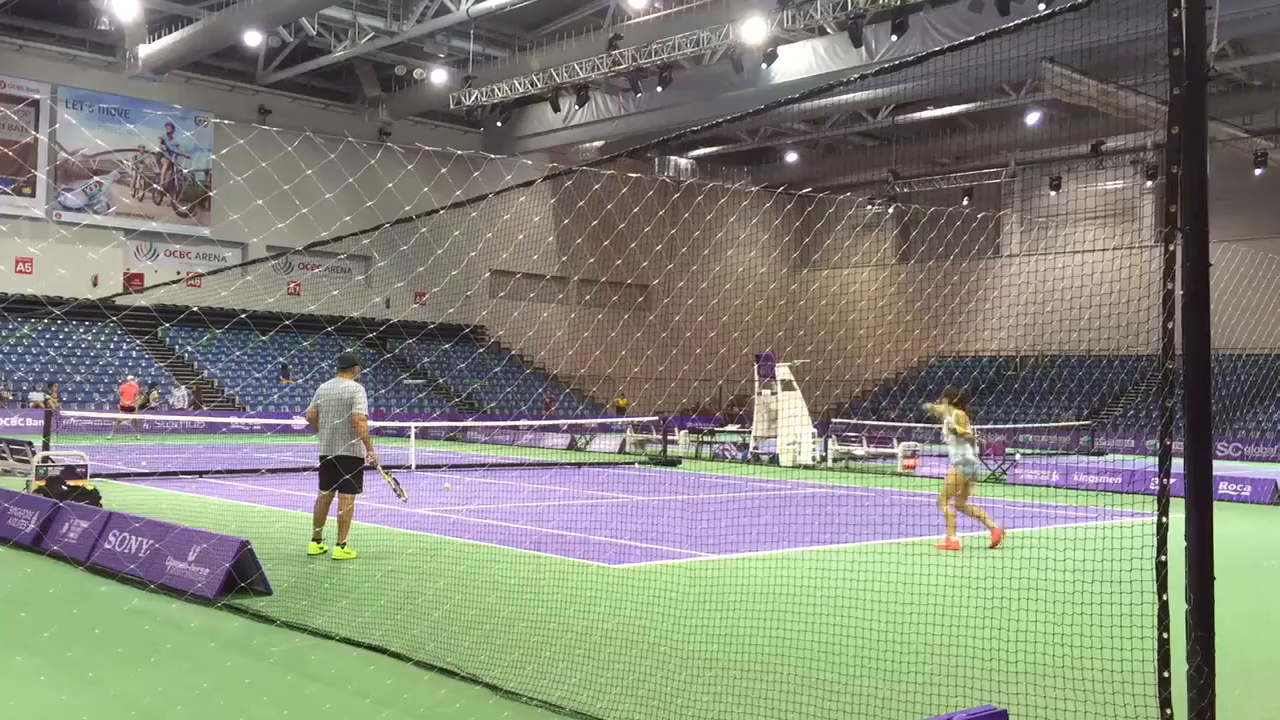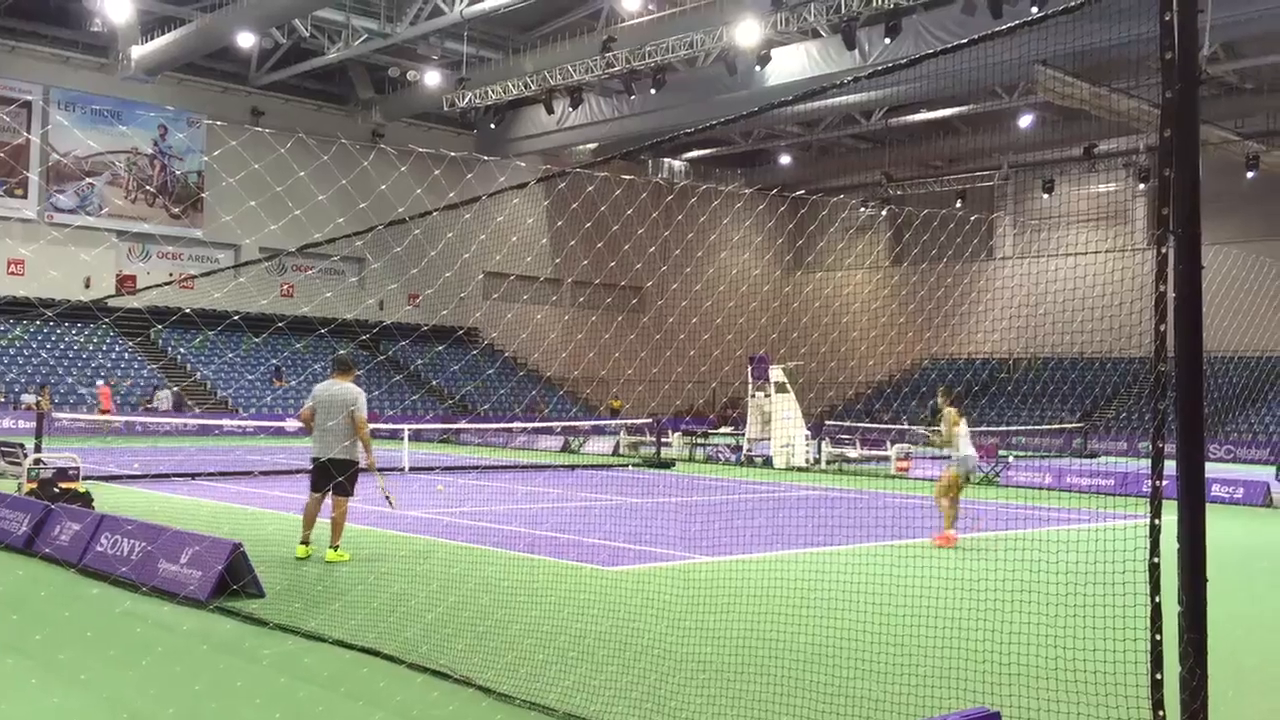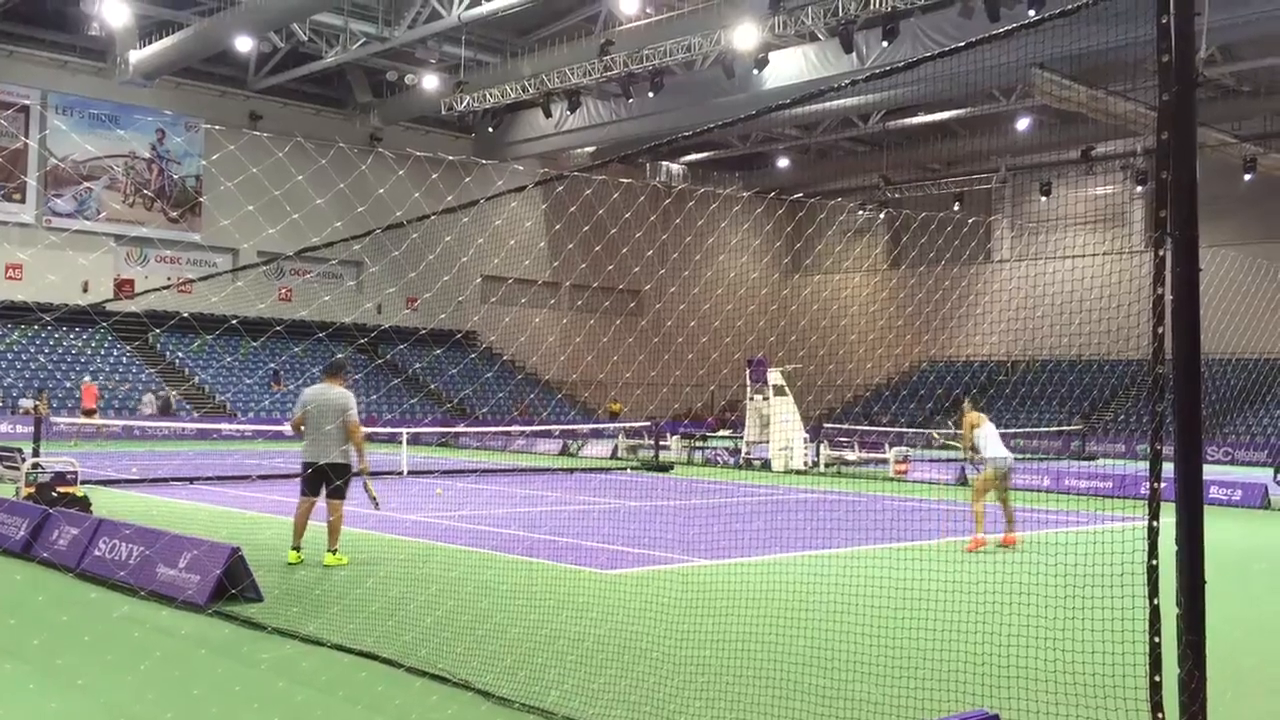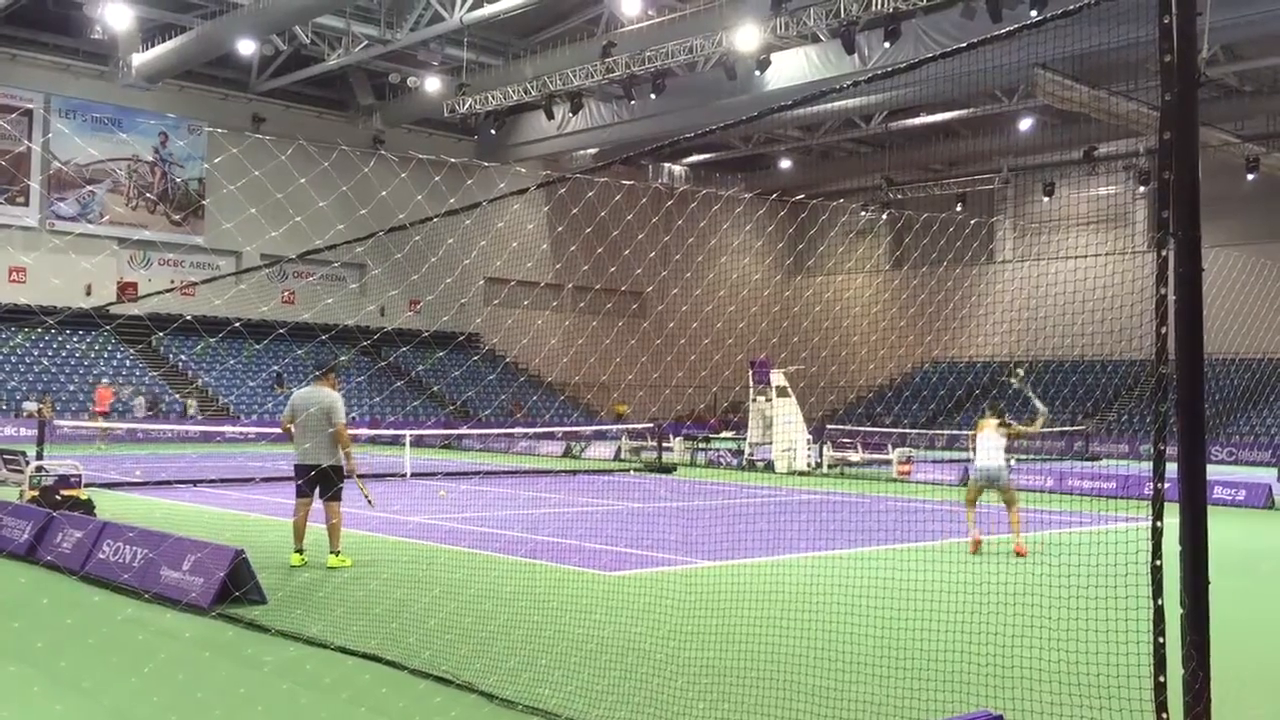
dt=0.5s
person 1, frame 1
left shoulder: (323, 388)
right shoulder: (356, 389)
left elbow: (310, 416)
right elbow: (359, 421)
right wrist: (369, 450)
left hip: (326, 450)
right hip: (350, 452)
left knee: (324, 495)
right knee: (346, 499)
left ankle: (316, 542)
right ankle: (341, 546)
person 1, frame 2
left shoulder: (319, 389)
right shoulder: (356, 392)
left elbow: (305, 416)
right elbow: (361, 425)
right wrist: (369, 454)
left hip: (319, 453)
right hip: (346, 454)
left knee: (314, 498)
right knee: (340, 502)
left ankle: (303, 544)
right ankle: (333, 549)
person 1, frame 3
left shoulder: (307, 393)
right shoulder: (346, 396)
left elbow: (295, 422)
right elbow: (354, 429)
right wrist: (361, 458)
left hip: (311, 457)
right hip: (338, 459)
left knee: (305, 502)
right knee: (335, 505)
left ankle: (295, 550)
right ankle: (332, 553)
person 1, frame 4
left shoulder: (297, 395)
right shoulder: (333, 397)
left elbow: (284, 425)
right elbow: (340, 431)
right wrist: (349, 459)
left hip: (303, 460)
right hip: (330, 461)
left knee: (302, 505)
right knee: (332, 506)
right ankle: (334, 554)
person 2, frame 1
left shoulder: (959, 415)
right shoulder: (946, 413)
left elbow: (971, 437)
left wrist: (956, 429)
right wrist: (934, 408)
left hip: (964, 463)
right hip: (965, 463)
left knee: (943, 499)
right knee: (960, 504)
left ankle: (952, 539)
right ankle: (994, 529)
person 2, frame 2
left shoulder: (947, 413)
right shoulder: (957, 414)
left elbow: (946, 439)
left wrist: (937, 440)
right wrist: (942, 441)
left hip: (962, 459)
right hip: (969, 459)
left knee: (941, 494)
right knee: (953, 497)
left ankle: (948, 534)
right ankle: (948, 532)
person 2, frame 3
left shoulder: (969, 417)
right shoulder: (984, 419)
left elbow: (966, 442)
left wrist: (967, 452)
right wrist: (975, 455)
left hip: (995, 460)
right hip: (1006, 459)
left knee: (978, 497)
right knee: (1004, 499)
left ankle: (979, 536)
right ankle: (1009, 535)
person 2, frame 4
left shoulder: (980, 423)
right shoulder: (1006, 426)
right elbow: (1032, 430)
right wrist: (1042, 416)
left hip: (979, 469)
right hip: (999, 469)
left knee: (970, 505)
right knee: (1012, 507)
left ankle: (975, 535)
right ankle: (1018, 543)
